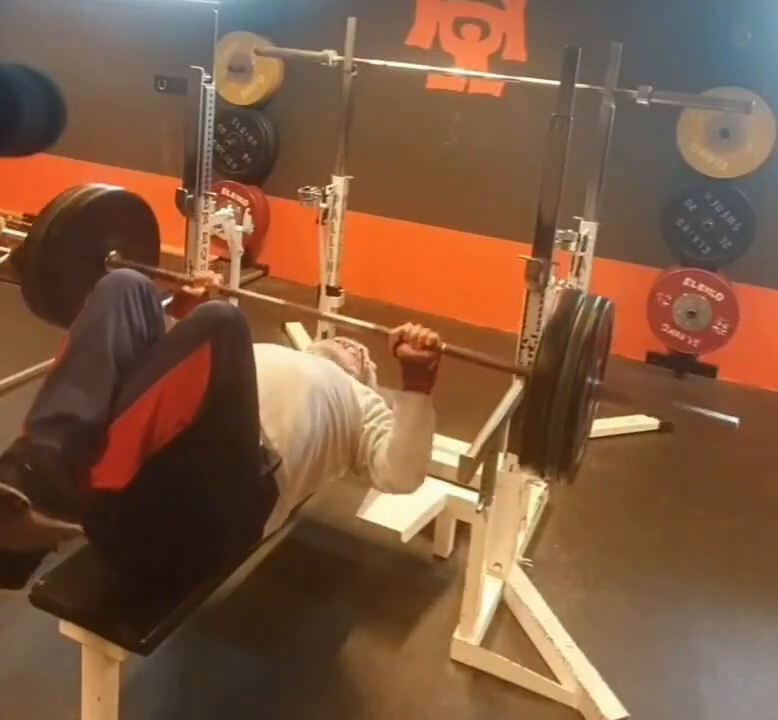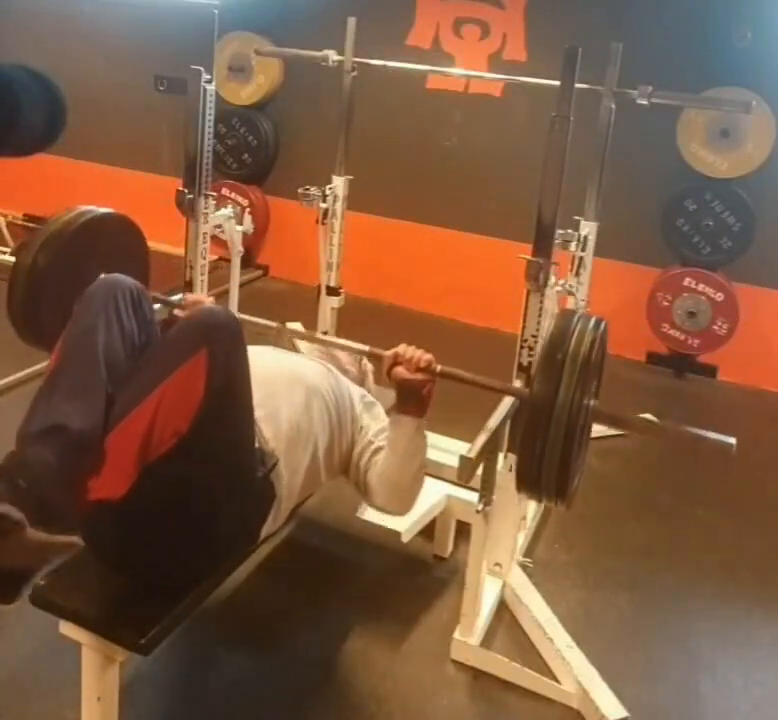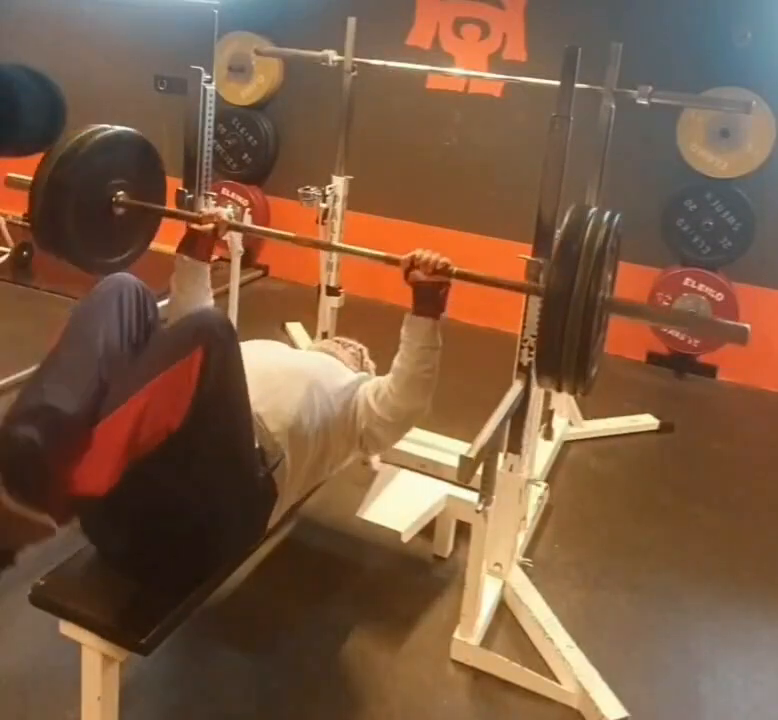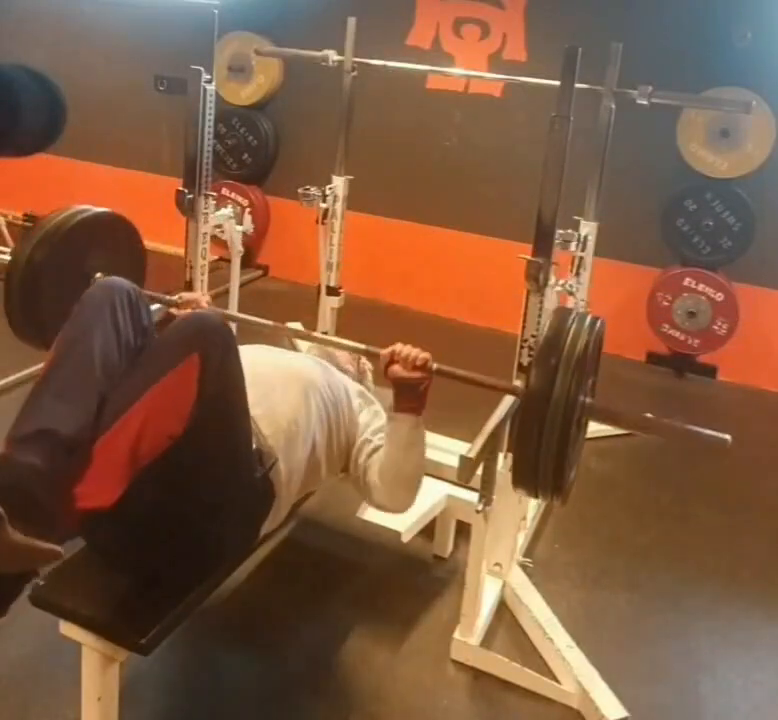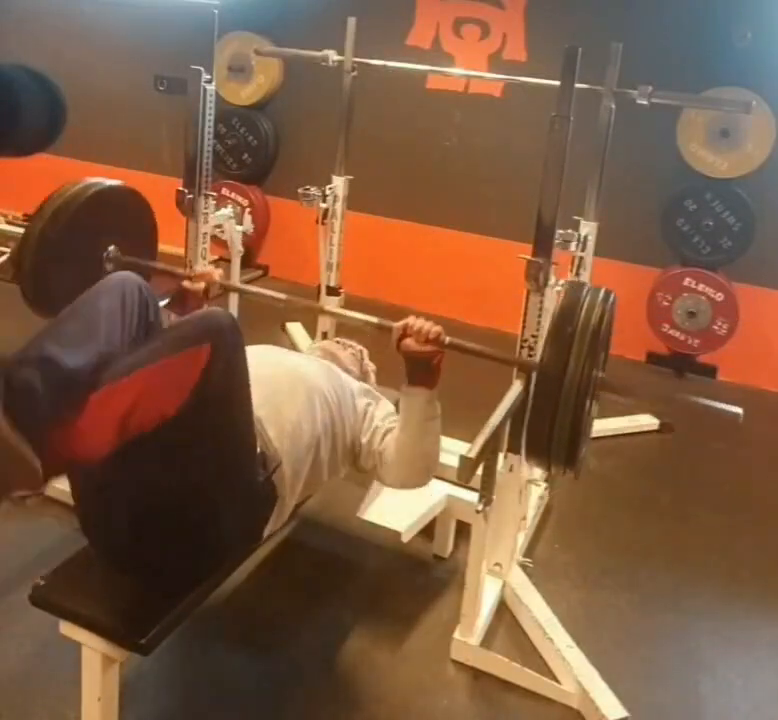
dt=0.5s
person 1, frame 1
left shoulder: (357, 404)
right shoulder: (278, 360)
left elbow: (402, 470)
right elbow: (174, 368)
left wrist: (416, 384)
right wrist: (185, 316)
left hip: (211, 507)
right hip: (135, 478)
left knee: (219, 322)
right knee: (125, 289)
left ankle: (57, 492)
right ankle: (39, 483)
person 1, frame 2
left shoulder: (355, 409)
right shoulder: (267, 362)
left elbow: (395, 493)
right elbow: (168, 381)
left wrist: (411, 405)
right wrist: (177, 334)
left hip: (207, 510)
left knee: (212, 326)
right knee: (116, 293)
left ankle: (45, 503)
person 1, frame 3
left shoulder: (355, 397)
right shoulder: (273, 357)
left elbow: (406, 401)
right elbow: (181, 329)
left wrist: (426, 307)
right wrist: (195, 253)
left knee: (206, 330)
right knee: (122, 293)
person 1, frame 4
left shoulder: (353, 405)
right shoulder: (270, 361)
left elbow: (393, 492)
right elbow: (159, 377)
left wrist: (408, 401)
right wrist: (172, 333)
left hip: (211, 504)
right hip: (133, 474)
left knee: (205, 332)
right knee: (114, 297)
left ankle: (36, 514)
person 1, frame 5
left shoulder: (357, 404)
right shoulder: (276, 362)
left elbow: (408, 467)
left wrist: (421, 377)
right wrist: (185, 314)
left hip: (206, 511)
left knee: (214, 329)
right knee: (125, 291)
